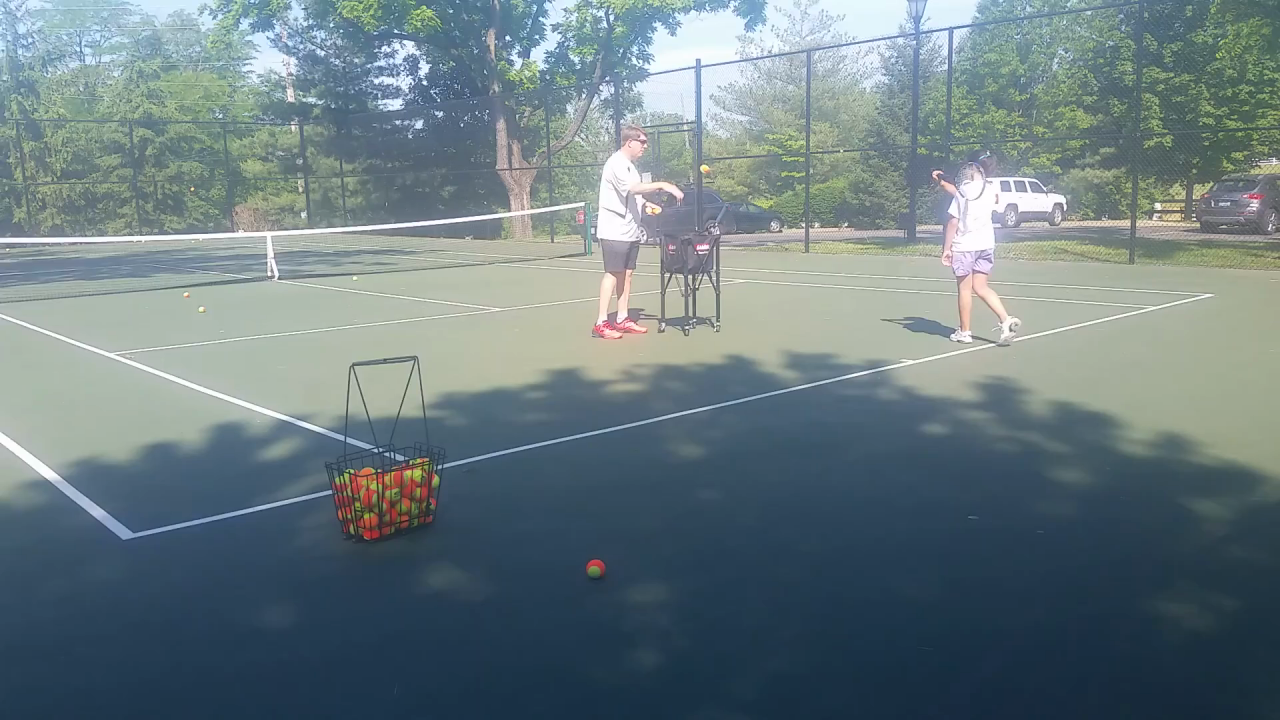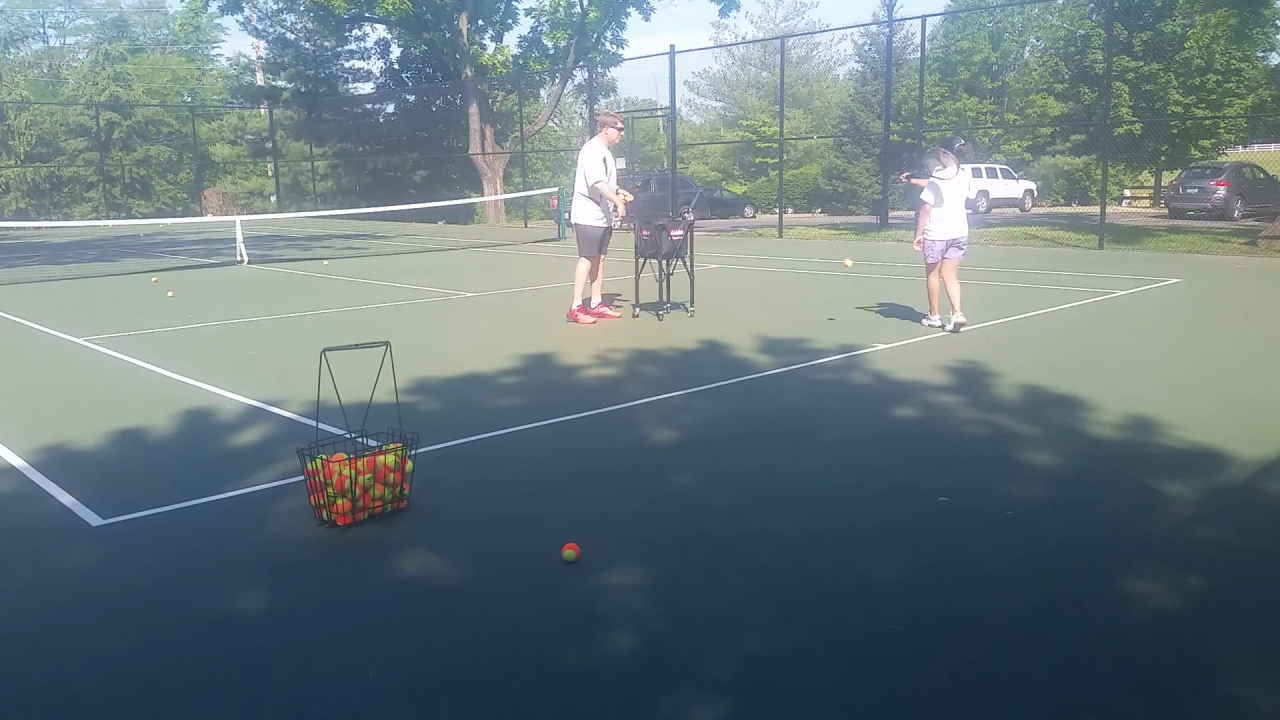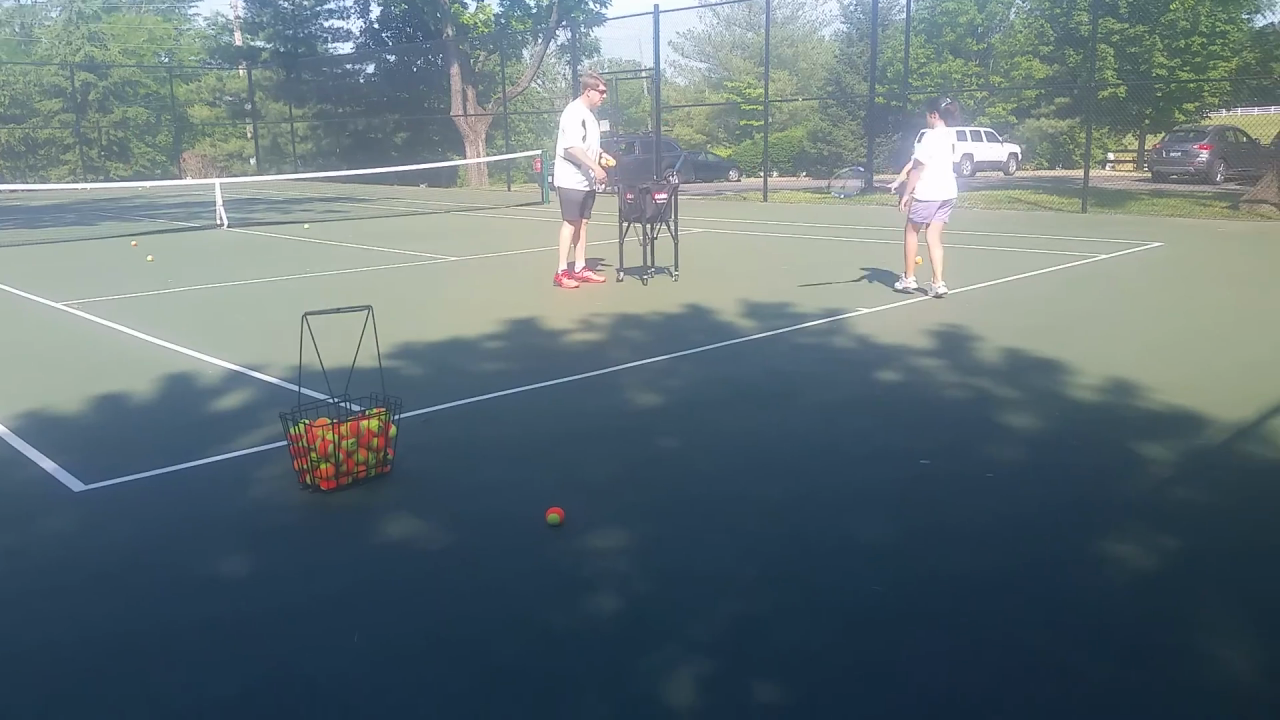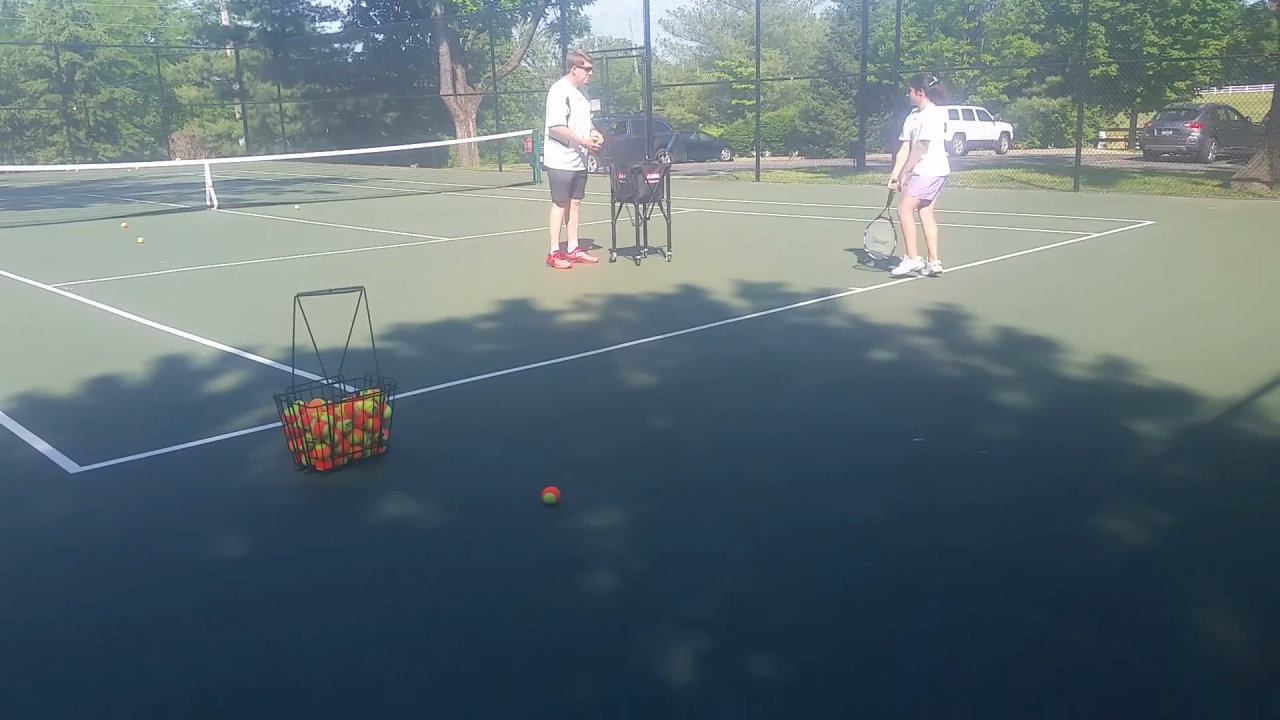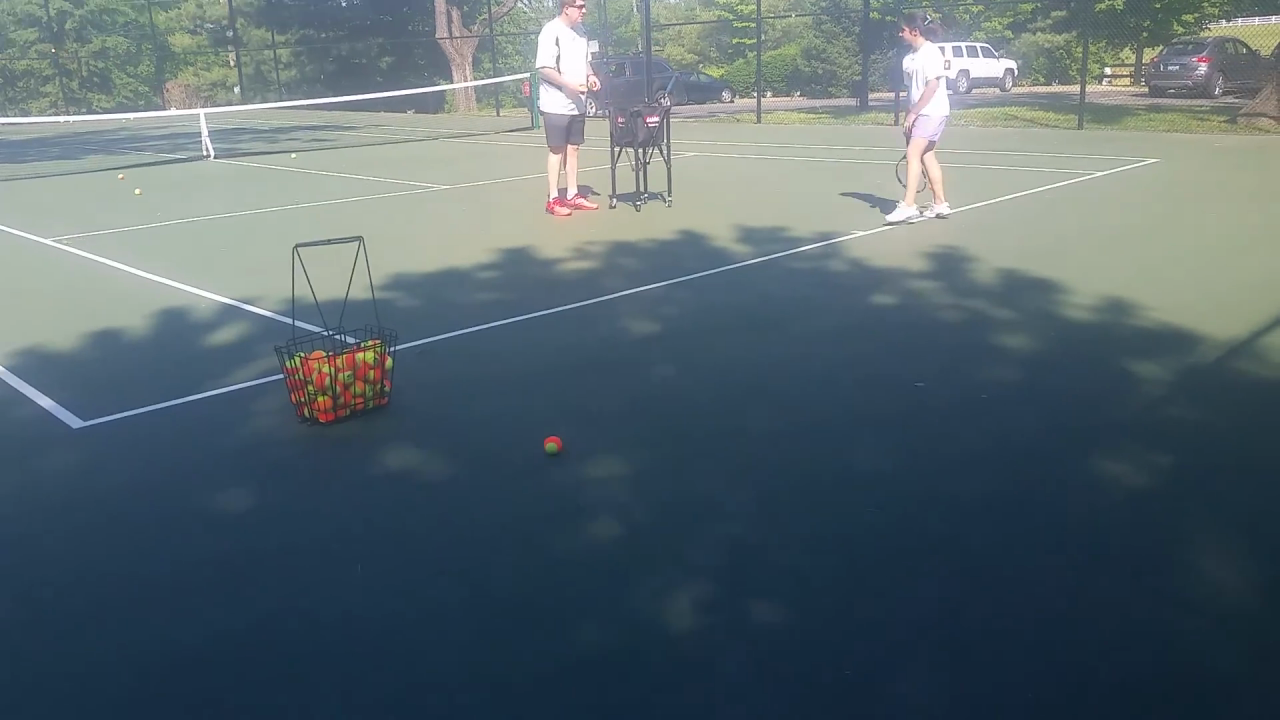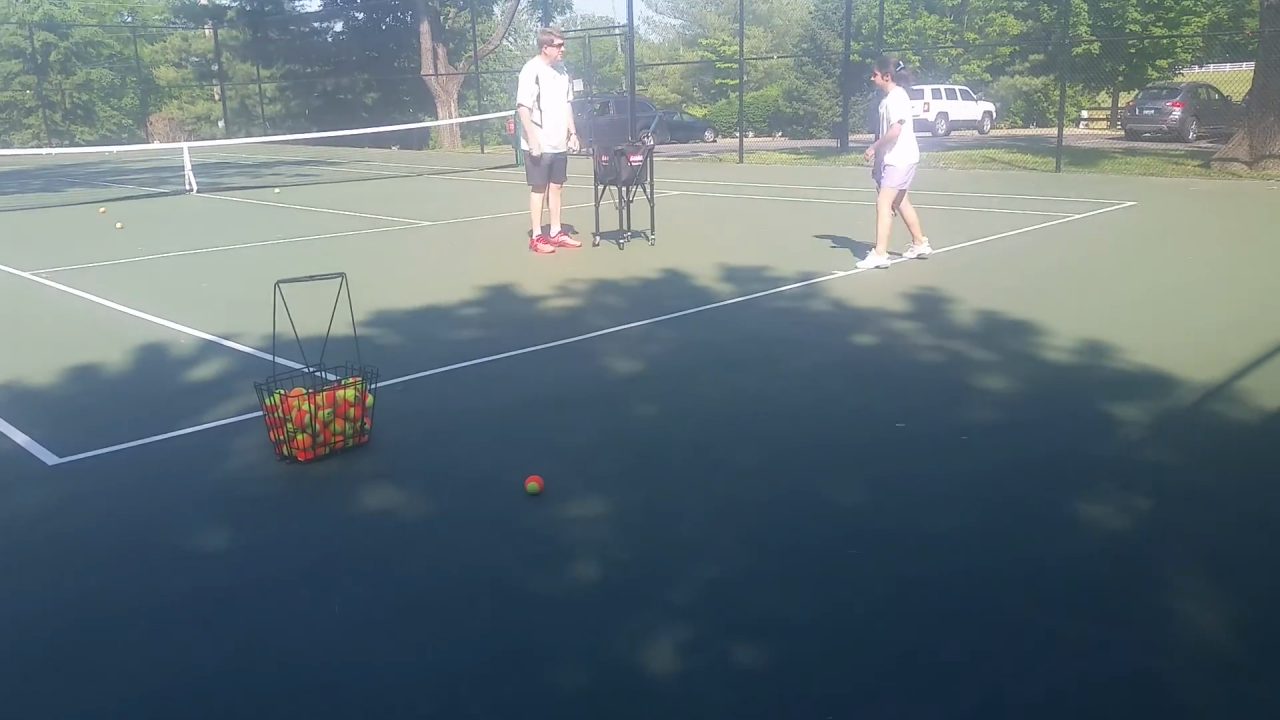
dt=0.2s
person 1, frame 1
left shoulder: (629, 164)
right shoulder: (617, 163)
right elbow: (634, 187)
left wrist: (645, 204)
right wrist: (664, 185)
left hip: (629, 231)
right hip: (614, 231)
left knee: (627, 274)
right knee: (613, 274)
left ankle: (622, 319)
right ankle: (601, 323)
person 1, frame 2
left shoulder: (605, 151)
right shoulder: (593, 150)
right elbow: (598, 183)
left wrist: (619, 191)
right wrist: (619, 202)
left hip: (602, 216)
right hip: (588, 216)
left knee: (599, 259)
right knee: (587, 259)
left ankle: (596, 304)
right ankle: (576, 308)
person 1, frame 3
left shoulder: (590, 113)
right shoulder: (574, 112)
right elbow: (572, 148)
left wrist: (602, 155)
right wrist: (595, 168)
left hip: (586, 180)
right hip: (571, 180)
left knee: (582, 223)
right knee: (570, 223)
left ankle: (580, 268)
right ankle: (561, 272)
person 1, frame 4
left shoulder: (581, 92)
right shoulder: (560, 91)
right elbow: (556, 127)
left wrist: (593, 132)
right wrist: (582, 141)
left hip: (579, 160)
right hip: (560, 160)
left knee: (574, 203)
right knee: (560, 204)
left ankle: (573, 249)
right ankle: (554, 252)
person 1, frame 5
left shoulder: (579, 31)
right shoulder: (551, 31)
right elbow: (544, 68)
left wrist: (591, 77)
right wrist: (570, 85)
left hip: (576, 105)
right hip: (556, 105)
left knee: (573, 149)
right knee: (557, 150)
left ankle: (573, 195)
right ankle: (553, 199)
person 1, frame 6
left shoulder: (561, 69)
right shoulder: (532, 70)
right elbow: (523, 107)
left wrist: (572, 133)
right wrist: (531, 139)
left hip: (559, 143)
right hip: (539, 144)
left knee: (556, 187)
right knee: (539, 188)
left ankle: (556, 233)
right ankle: (537, 237)
person 2, frame 1
right shoulder: (991, 189)
left elbow: (953, 221)
left wrist: (946, 248)
right wrist: (942, 182)
left hip: (965, 246)
right hip: (986, 244)
left knee: (964, 288)
right knee: (981, 287)
left ankle: (964, 332)
right ankle: (1007, 320)
person 2, frame 2
left shoulder: (939, 176)
right shoulder: (963, 177)
left elbow: (925, 208)
left wrist: (919, 233)
right wrist: (914, 181)
left hip: (937, 233)
right hip: (959, 232)
left knee: (932, 273)
right knee: (950, 275)
left ankle: (934, 315)
right ankle: (957, 314)
person 2, frame 3
left shoulder: (931, 137)
right shoulder: (949, 136)
left elbow: (918, 168)
right elbow: (914, 162)
left wrist: (907, 194)
right wrist: (899, 180)
left hip: (928, 194)
right hip: (946, 193)
left knee: (911, 232)
right knee: (934, 238)
left ankle: (908, 277)
right ankle: (938, 283)
person 2, frame 4
left shoulder: (932, 114)
right shoulder: (912, 117)
left elbow: (921, 148)
right elbow: (904, 147)
left wrist: (903, 172)
right wrist: (894, 173)
left hip: (930, 171)
right hip: (920, 172)
left knee: (904, 209)
right knee: (926, 214)
left ankle: (912, 258)
right ankle: (933, 262)
person 2, frame 5
left shoulder: (931, 52)
right shoulder: (908, 58)
left elbow: (933, 86)
left wrist: (912, 113)
right wrist: (910, 116)
left hip: (933, 112)
right hip: (921, 113)
left knee: (913, 154)
right knee: (927, 156)
left ankle: (908, 206)
right ankle: (940, 204)
person 2, frame 6
left shoulder: (897, 97)
right shoulder: (888, 99)
left elbow: (895, 130)
left wrist: (873, 148)
right wrist: (879, 160)
left hip: (900, 159)
right hip: (895, 158)
left knee: (883, 202)
right knee: (901, 202)
left ankle: (880, 254)
right ankle: (920, 243)
